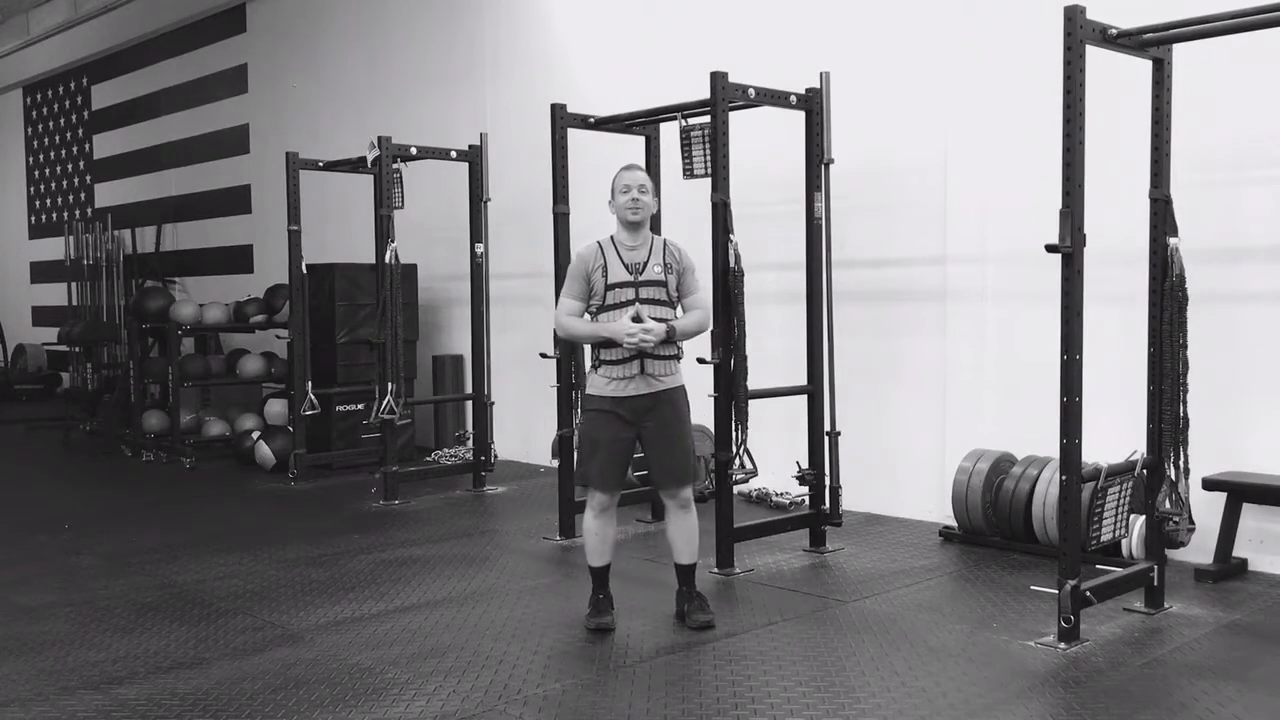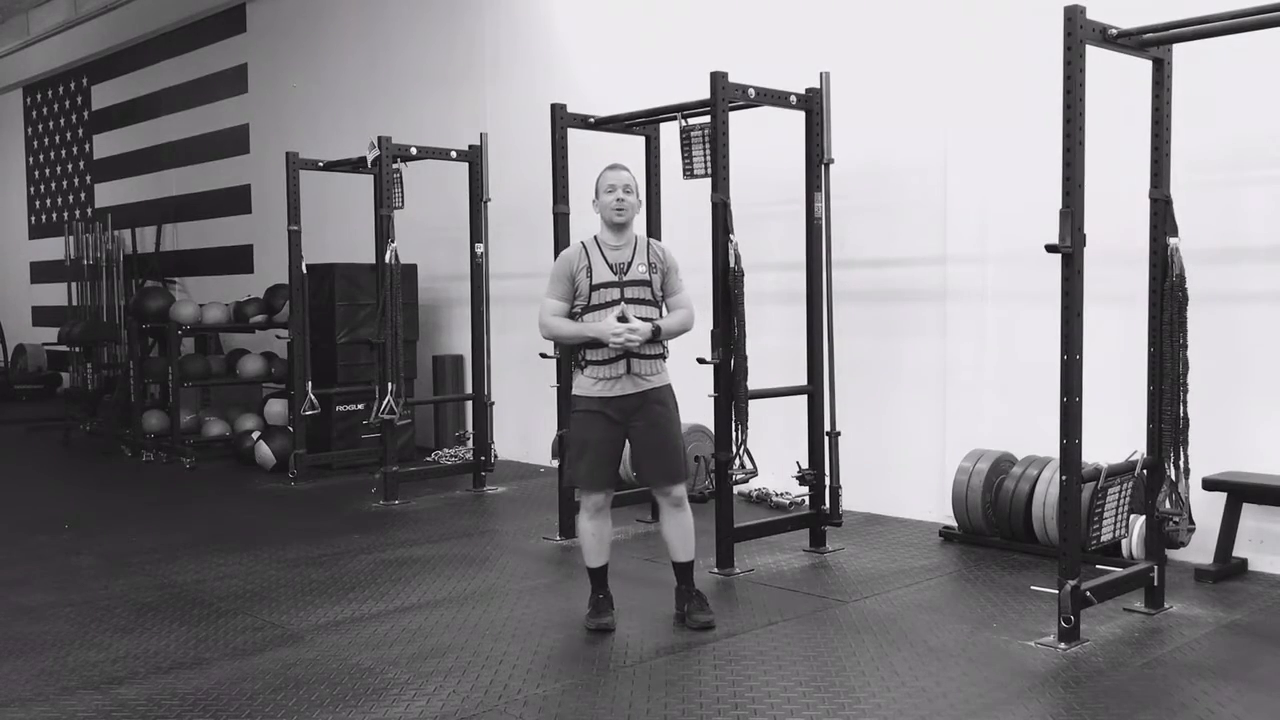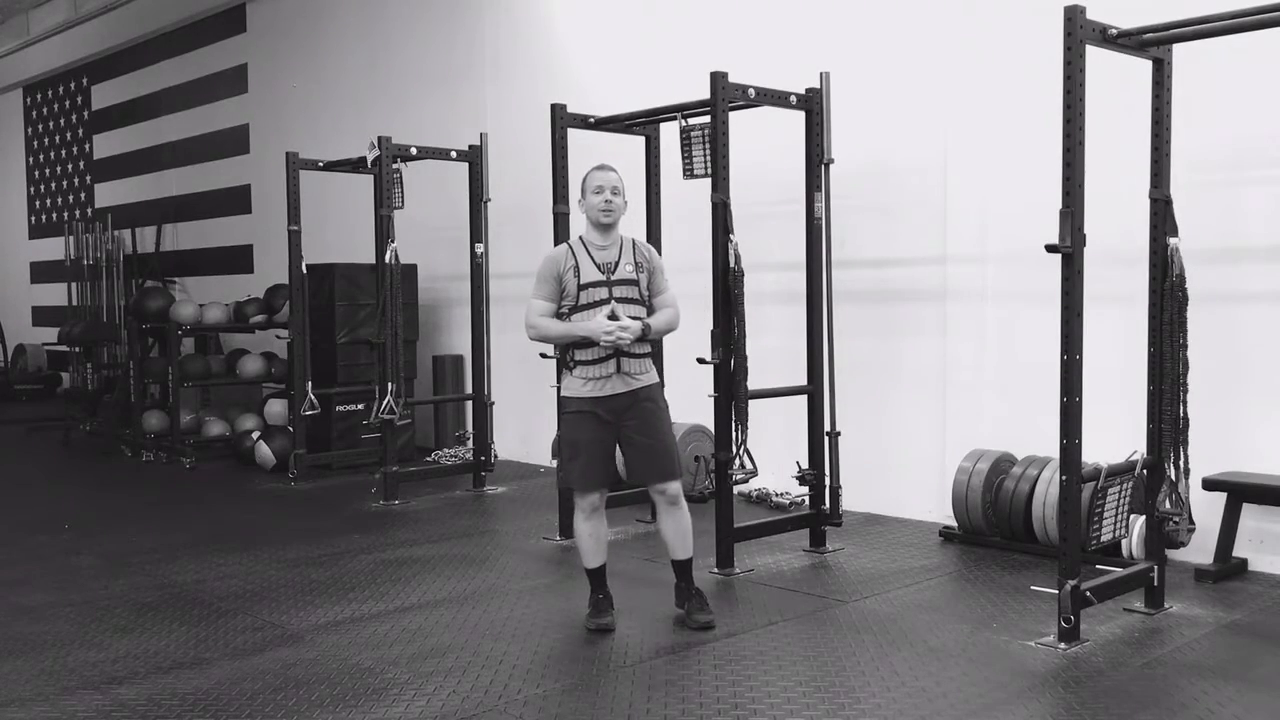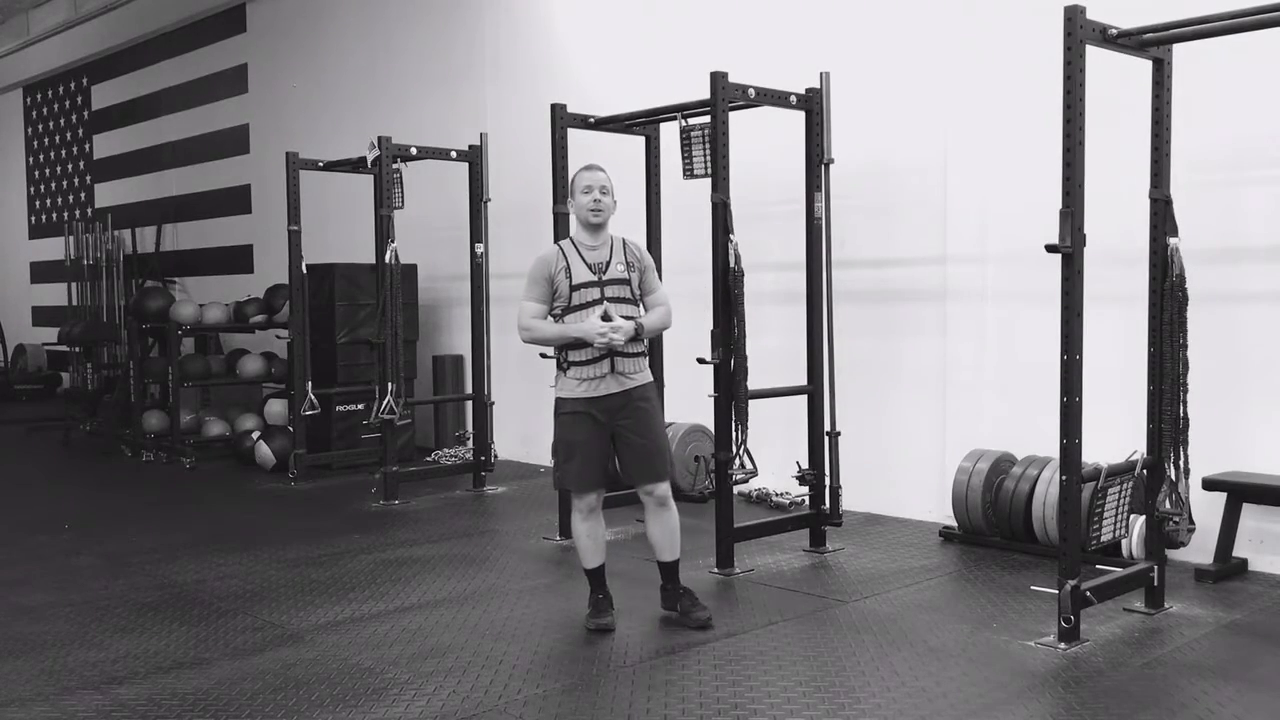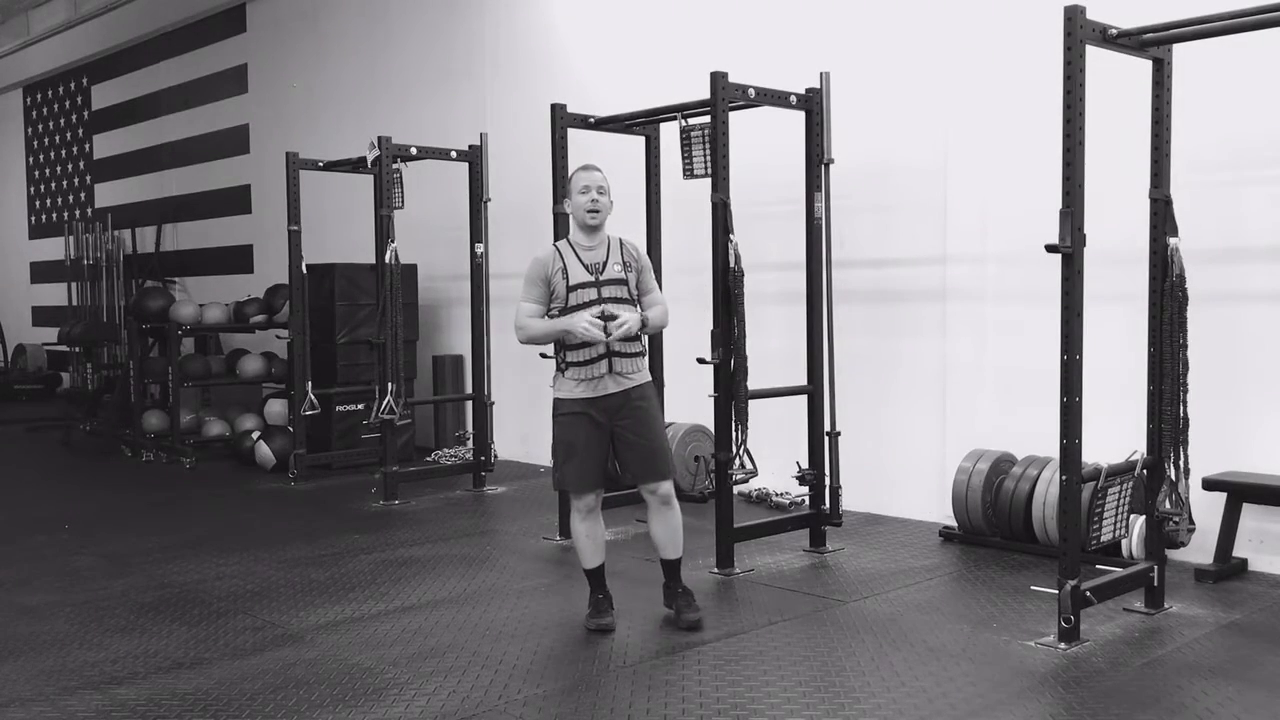
dt=0.3s
person 1, frame 1
left shoulder: (675, 255)
right shoulder: (588, 258)
left elbow: (702, 315)
right elbow: (563, 322)
left wrist: (666, 330)
right wrist: (611, 330)
left hip: (665, 391)
right hip: (607, 394)
left knee: (680, 494)
right knee: (601, 498)
left ankle: (688, 593)
right ankle: (600, 595)
person 1, frame 2
left shoulder: (659, 255)
right shoulder: (572, 259)
left elbow: (685, 315)
right elbow: (548, 324)
left wrist: (651, 330)
right wrist: (598, 330)
left hip: (652, 390)
right hip: (594, 395)
left knee: (673, 492)
right knee: (594, 498)
left ankle: (687, 592)
right ankle: (599, 596)
person 1, frame 3
left shoulder: (645, 254)
right shoulder: (559, 259)
left elbow: (671, 314)
right elbow: (535, 325)
left wrist: (641, 328)
right wrist: (587, 329)
left hip: (641, 389)
right hip: (583, 395)
left knee: (669, 490)
right knee: (589, 499)
left ankle: (687, 589)
right ankle: (599, 595)
person 1, frame 4
left shoulder: (636, 254)
right shoulder: (550, 261)
left elbow: (664, 312)
right elbow: (528, 328)
left wrist: (633, 326)
right wrist: (580, 330)
left hip: (635, 389)
right hip: (579, 396)
left knee: (657, 491)
right knee: (586, 500)
left ankle: (672, 588)
right ankle: (599, 595)
person 1, frame 5
left shoulder: (633, 254)
right shoulder: (547, 262)
left elbow: (661, 312)
right elbow: (524, 328)
left wrist: (638, 320)
right wrist: (568, 324)
left hip: (634, 388)
right hip: (576, 396)
left knee: (660, 489)
right knee: (585, 500)
left ankle: (675, 587)
right ankle: (599, 595)
